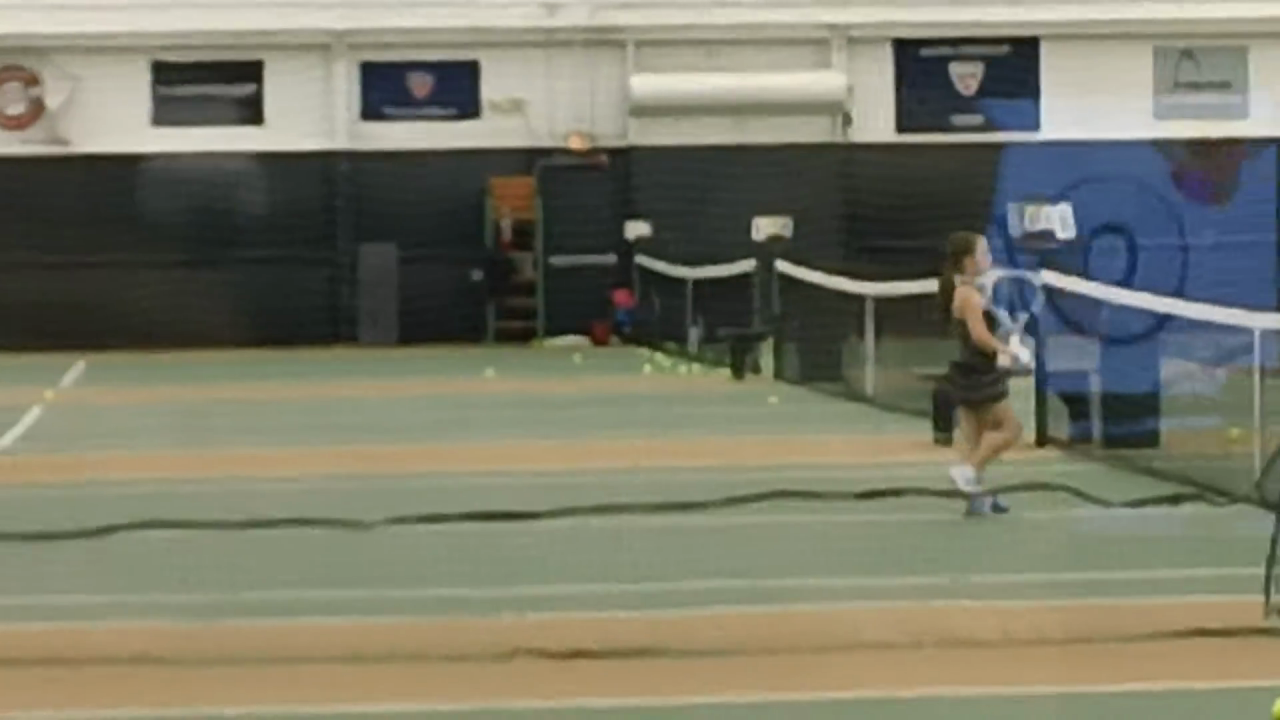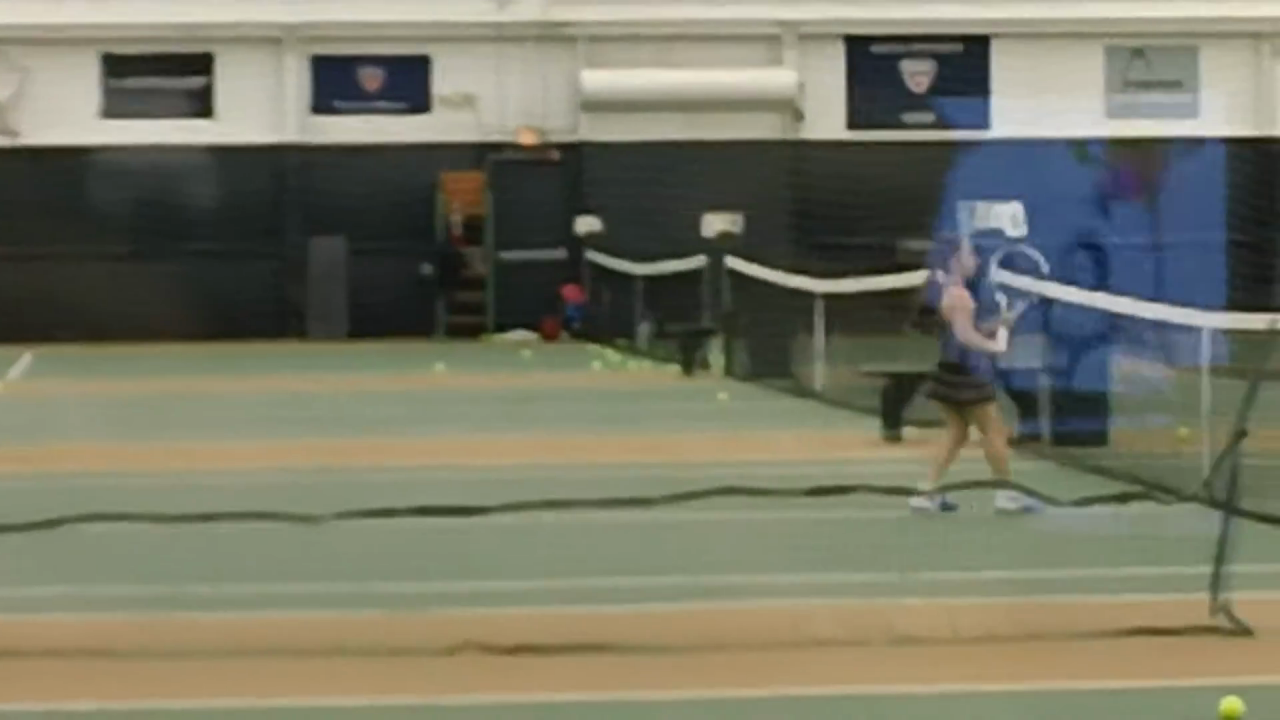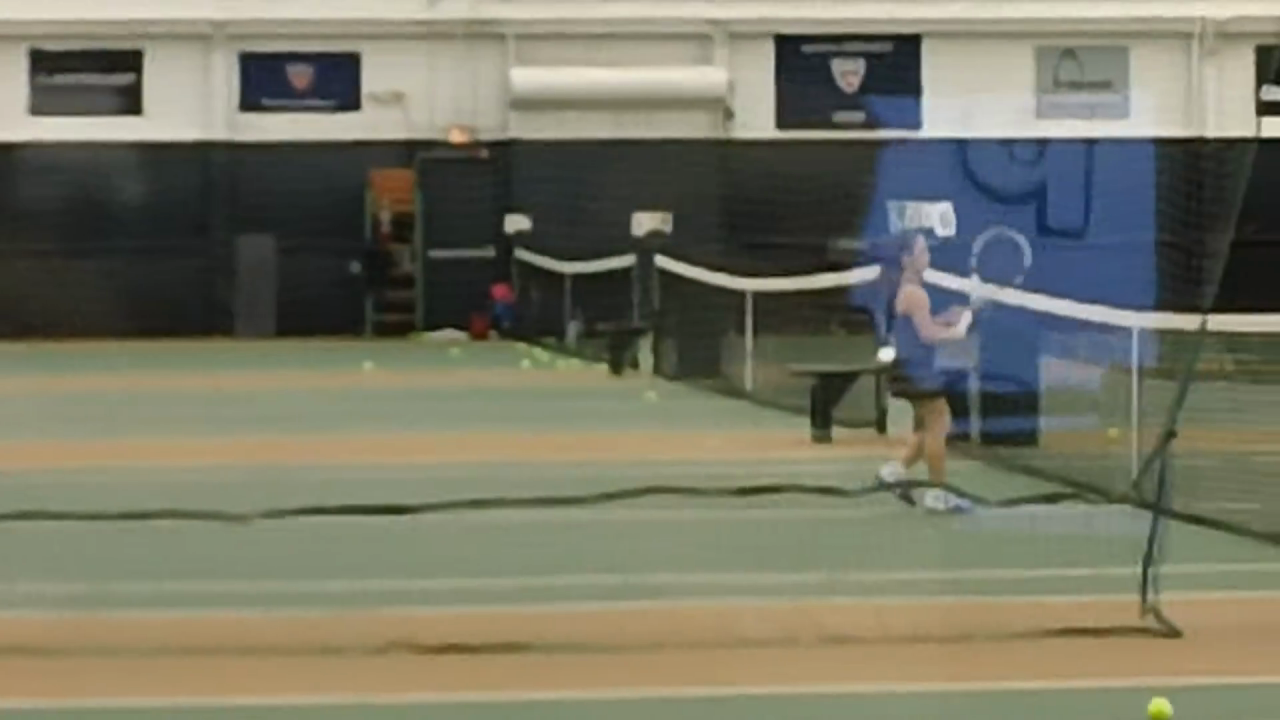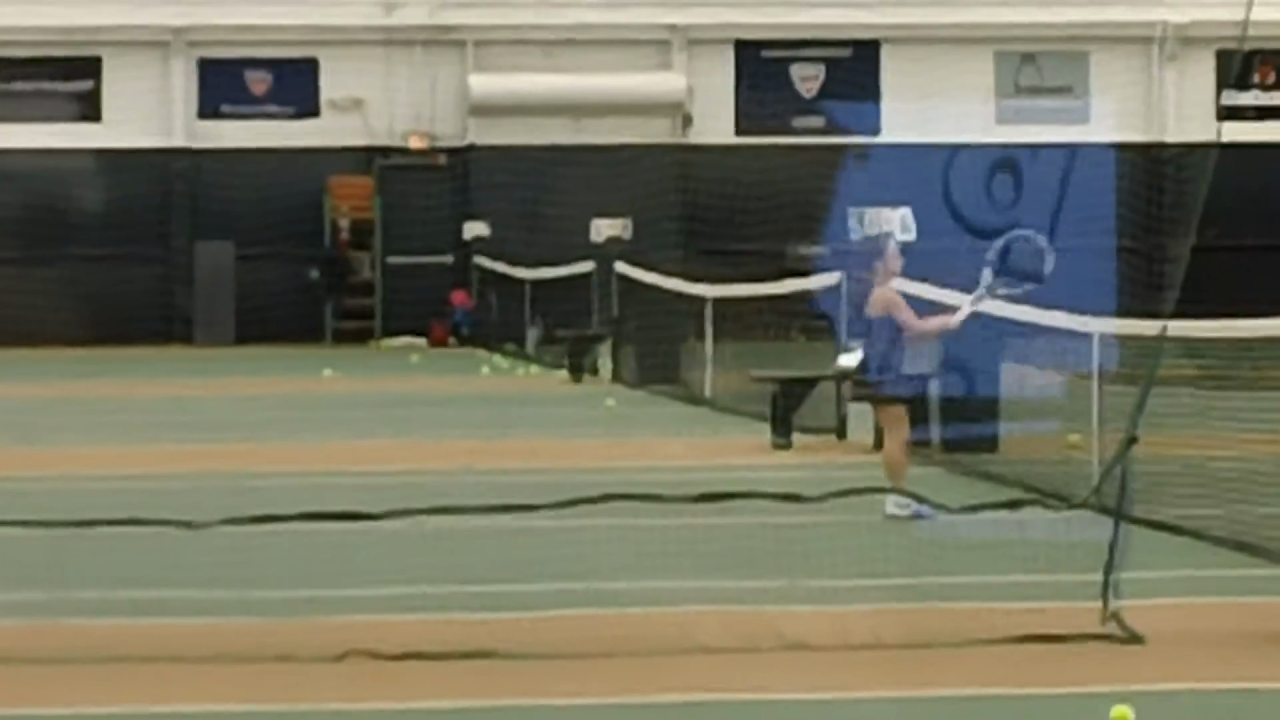
dt=0.2s
person 1, frame 1
left shoulder: (961, 293)
right shoulder: (969, 296)
right elbow: (980, 336)
left wrist: (1001, 346)
right wrist: (1007, 351)
left hip: (967, 373)
right hip: (976, 375)
left knee: (972, 436)
right knee: (1010, 427)
left ankle: (978, 498)
right ankle: (967, 471)
person 1, frame 2
left shoulder: (948, 293)
right shoulder: (958, 296)
right elbow: (964, 337)
left wrist: (990, 328)
right wrist: (995, 346)
left hip: (951, 374)
right hip: (962, 376)
left knee: (954, 435)
right knee: (995, 431)
left ankle: (927, 493)
right ankle: (1006, 493)
person 1, frame 3
left shoulder: (907, 290)
right shoulder: (913, 292)
right elbow: (927, 334)
left wrist: (948, 318)
right wrist: (957, 331)
left hip: (916, 368)
right hip: (916, 370)
left knee: (935, 427)
right knee: (937, 429)
left ankle: (895, 470)
right ankle: (939, 491)
person 1, frame 4
left shoulder: (882, 294)
right shoulder: (886, 295)
right elbow: (915, 326)
left wrist: (936, 326)
right wrist: (951, 320)
left hip: (887, 374)
right hip: (882, 376)
left knee: (899, 436)
right knee: (896, 436)
left ankle: (898, 496)
right ankle: (897, 499)
